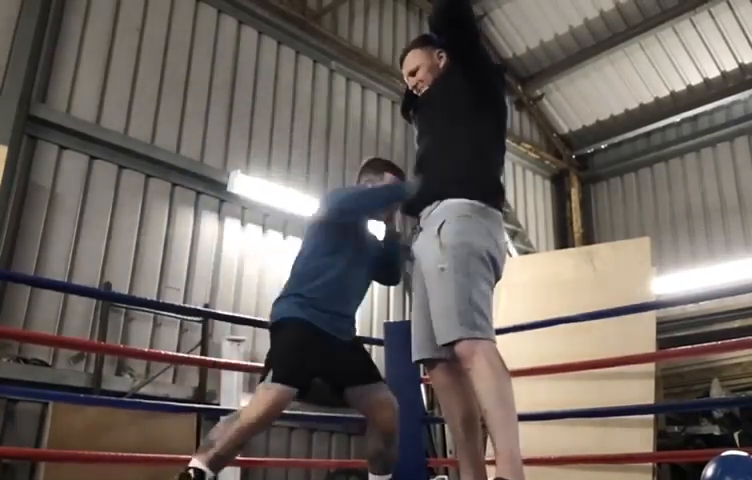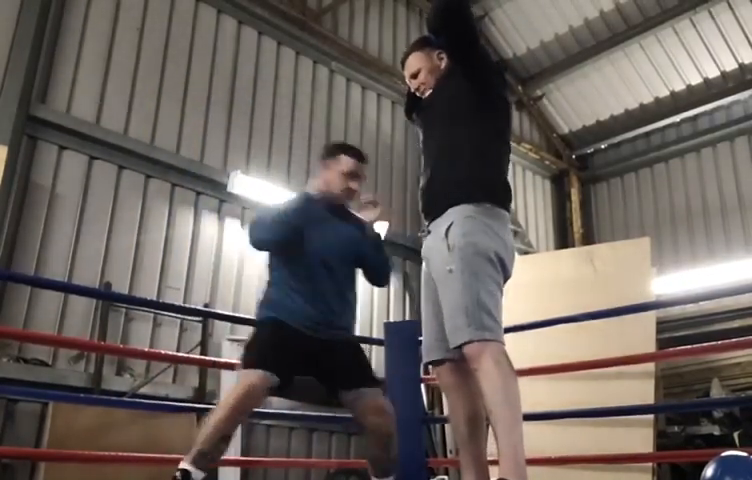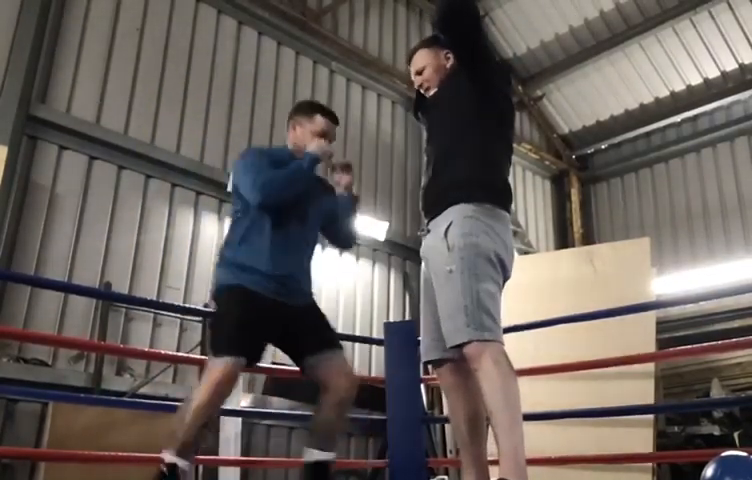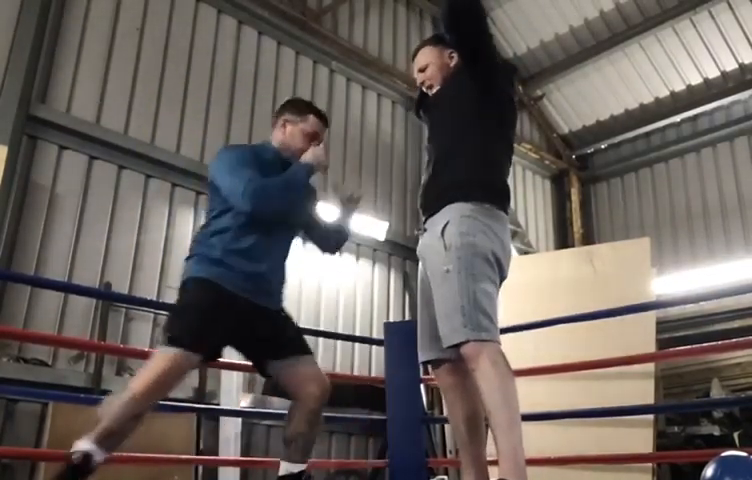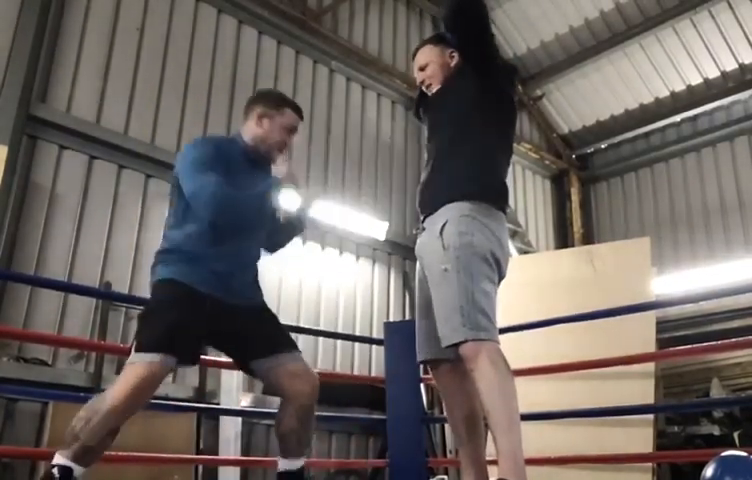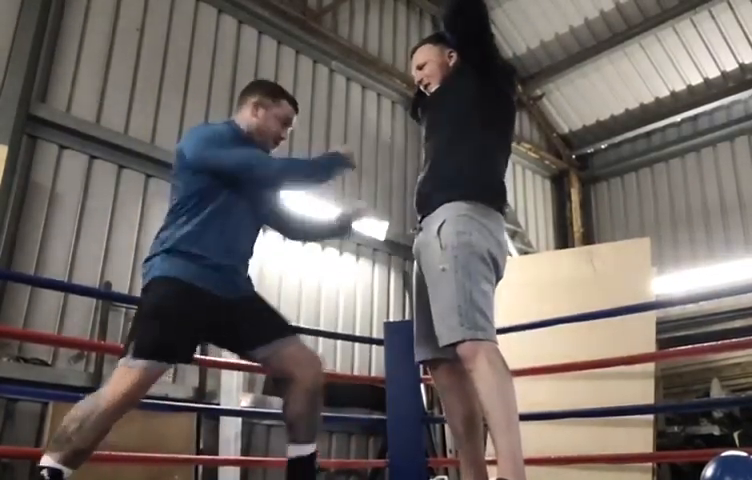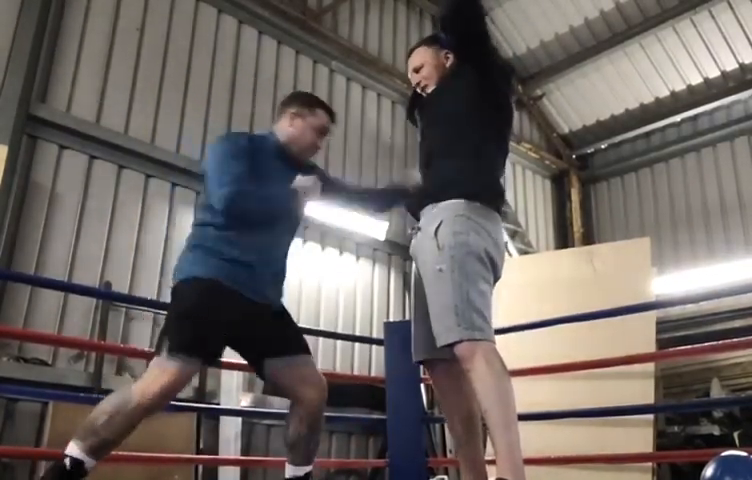
dt=0.2s
person 1, frame 1
left shoulder: (473, 78)
right shoulder: (435, 104)
right elbow: (409, 107)
left hip: (459, 219)
right hip: (433, 229)
left knee: (470, 343)
right knee: (441, 361)
person 1, frame 2
left shoulder: (475, 79)
right shoulder: (438, 106)
right elbow: (413, 109)
left hip: (469, 220)
right hip: (441, 231)
left knee: (478, 344)
right knee: (447, 361)
person 1, frame 3
left shoulder: (480, 79)
right shoulder: (444, 105)
right elbow: (421, 106)
left hip: (468, 221)
right hip: (441, 232)
left knee: (478, 345)
right knee: (448, 362)
person 1, frame 4
left shoulder: (483, 78)
right shoulder: (446, 104)
right elbow: (424, 104)
left hip: (465, 220)
right hip: (440, 231)
left knee: (475, 344)
right knee: (446, 361)
person 1, frame 5
left shoulder: (484, 79)
right shoulder: (446, 105)
right elbow: (422, 105)
left hip: (463, 219)
right hip: (438, 229)
left knee: (474, 343)
right knee: (445, 360)
person 1, frame 6
left shoulder: (483, 79)
right shoulder: (444, 104)
right elbow: (419, 108)
left hip: (462, 219)
right hip: (435, 228)
left knee: (472, 343)
right knee: (443, 361)
person 1, frame 7
left shoulder: (480, 80)
right shoulder: (439, 106)
left hip: (458, 218)
right hip: (433, 228)
left knee: (469, 343)
right knee: (441, 361)
person 2, frame 1
left shoulder: (365, 238)
right shoulder: (341, 205)
left elbow: (390, 275)
left wrist: (391, 229)
left hip: (339, 334)
right hip: (301, 322)
left knee: (386, 411)
right knee: (268, 404)
person 2, frame 2
left shoulder: (354, 228)
right shoulder: (292, 207)
left elbow: (381, 276)
right elbow: (261, 236)
left wrist: (371, 230)
right wrist: (309, 200)
left hip: (336, 336)
right hip: (283, 323)
left knee: (381, 415)
right knee: (245, 392)
person 2, frame 3
left shoulder: (320, 188)
right shoulder: (255, 160)
left elbow: (344, 238)
right elbow: (265, 194)
left wrist: (345, 196)
right wrist: (309, 159)
left hip: (295, 298)
right hip: (245, 287)
left knee: (342, 381)
right knee: (220, 377)
person 2, frame 4
left shoulder: (297, 187)
right shoulder: (235, 158)
left elbow: (327, 241)
right elbow: (254, 201)
left wrist: (344, 219)
right wrist: (305, 169)
left hip: (263, 300)
right hip: (213, 283)
left knee: (315, 388)
right knee: (163, 372)
person 2, frame 5
left shoulder: (263, 177)
right shoulder: (203, 152)
left elbow: (271, 240)
right elbow: (214, 208)
left wrist: (298, 219)
right wrist: (272, 185)
left hip: (241, 298)
right hip: (185, 285)
left knee: (303, 384)
right knee: (139, 380)
person 2, frame 6
left shoulder: (260, 175)
right shoulder: (206, 140)
left elbow: (290, 227)
right elbow: (274, 171)
left wrist: (336, 225)
right wrist: (336, 161)
left hip: (233, 289)
right hip: (180, 279)
left knee: (308, 370)
right knee: (129, 385)
person 2, frame 7
left shoulder: (301, 173)
right shoulder: (235, 147)
left elbow: (363, 199)
right elbow: (230, 200)
left wrist: (404, 192)
right wrist: (293, 194)
left hip: (262, 297)
right hip: (210, 281)
left knee: (312, 391)
right knee: (164, 382)
